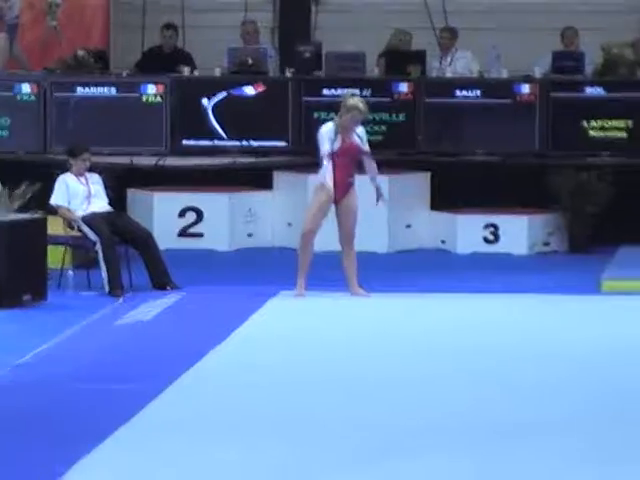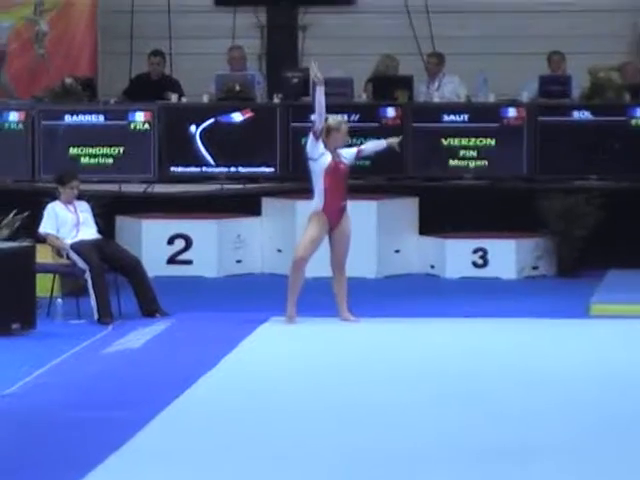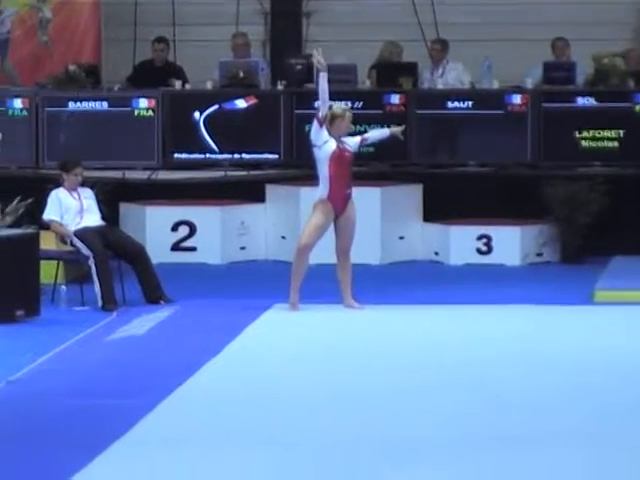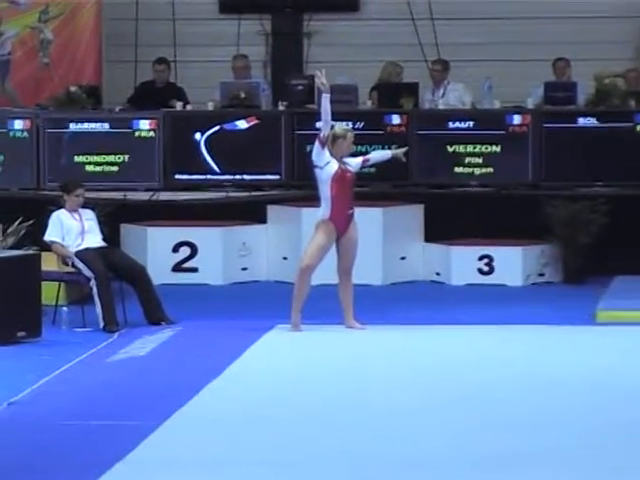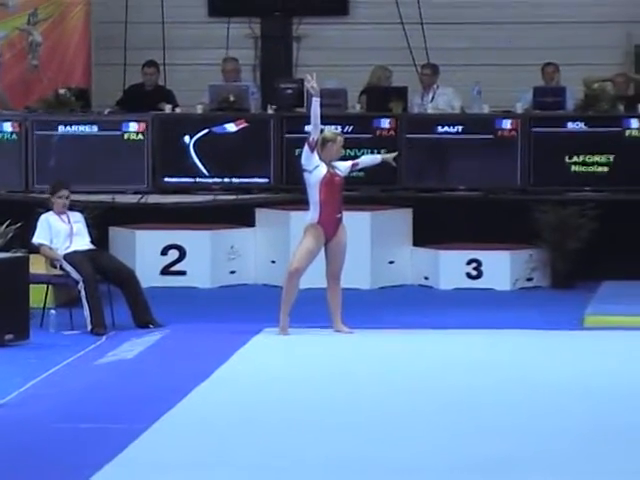
dt=0.5s
person 1, frame 1
left shoulder: (358, 131)
right shoulder: (327, 129)
left elbow: (367, 159)
right elbow: (326, 159)
left wrist: (376, 184)
right wrist: (329, 184)
left hip: (348, 190)
right hip: (327, 187)
left knee: (348, 240)
right knee: (308, 232)
left ankle: (354, 286)
right ankle: (301, 283)
person 1, frame 2
left shoulder: (344, 155)
right shoulder: (316, 150)
left elbow: (367, 147)
right elbow: (319, 117)
left wrist: (388, 142)
right wrist: (319, 85)
left hip: (341, 216)
right hip: (321, 214)
left knee: (339, 265)
right knee: (299, 258)
left ankle: (343, 311)
right ankle: (290, 309)
person 1, frame 3
left shoulder: (348, 143)
right shoulder: (320, 137)
left elbow: (370, 136)
right elbow: (323, 104)
left wrist: (391, 131)
right wrist: (322, 72)
left hip: (346, 203)
right hip: (326, 203)
left knee: (344, 252)
right knee: (304, 245)
left ankle: (348, 298)
right ankle: (293, 296)
person 1, frame 4
left shoulder: (350, 163)
right shoulder: (322, 158)
left elbow: (372, 157)
right elbow: (325, 125)
left wrist: (393, 153)
right wrist: (325, 93)
left hip: (348, 223)
right hip: (328, 223)
left knee: (346, 272)
right knee: (306, 266)
left ankle: (350, 319)
right ankle: (295, 317)
person 1, frame 5
left shoulder: (339, 167)
right shoulder: (311, 162)
left elbow: (361, 161)
right elbow: (315, 129)
left wrist: (383, 157)
right wrist: (316, 97)
left hip: (337, 228)
right hip: (317, 227)
left knee: (334, 277)
right knee: (294, 270)
left ankle: (337, 323)
right ankle: (283, 321)
person 2, frame 1
left shoulder: (95, 177)
right shoulder: (64, 180)
right elbow: (61, 209)
right wrist: (78, 220)
left hip: (108, 213)
right hip: (87, 216)
left knee: (144, 235)
right knee: (106, 238)
left ankle: (162, 280)
right ankle: (114, 286)
person 2, frame 2
left shoulder: (84, 205)
right shoulder: (53, 208)
right elbow: (50, 238)
left wrist: (98, 239)
right wrist: (66, 248)
left hip: (97, 241)
right hip: (76, 245)
left knee: (132, 262)
right knee: (95, 266)
left ankle: (151, 308)
right ankle: (103, 314)
person 2, frame 3
left shoulder: (88, 192)
right shoulder: (57, 195)
right elbow: (54, 225)
right wrist: (71, 235)
left hip: (101, 228)
right hip: (80, 231)
left knee: (137, 249)
right knee: (99, 253)
left ankle: (155, 294)
right ankle: (107, 301)
person 2, frame 4
left shoulder: (89, 213)
right shoulder: (58, 216)
right elbow: (55, 246)
right wrist: (72, 257)
left hip: (103, 248)
right hip: (81, 252)
left knee: (138, 270)
right knee: (101, 274)
left ankle: (156, 315)
right ankle: (108, 322)
person 2, frame 5
left shoulder: (78, 216)
right shoulder: (46, 219)
right elbow: (43, 249)
right wrist: (61, 259)
left hip: (91, 251)
right hip: (70, 255)
left knee: (127, 273)
right knee: (88, 277)
left ankle: (144, 318)
right ankle: (96, 324)
